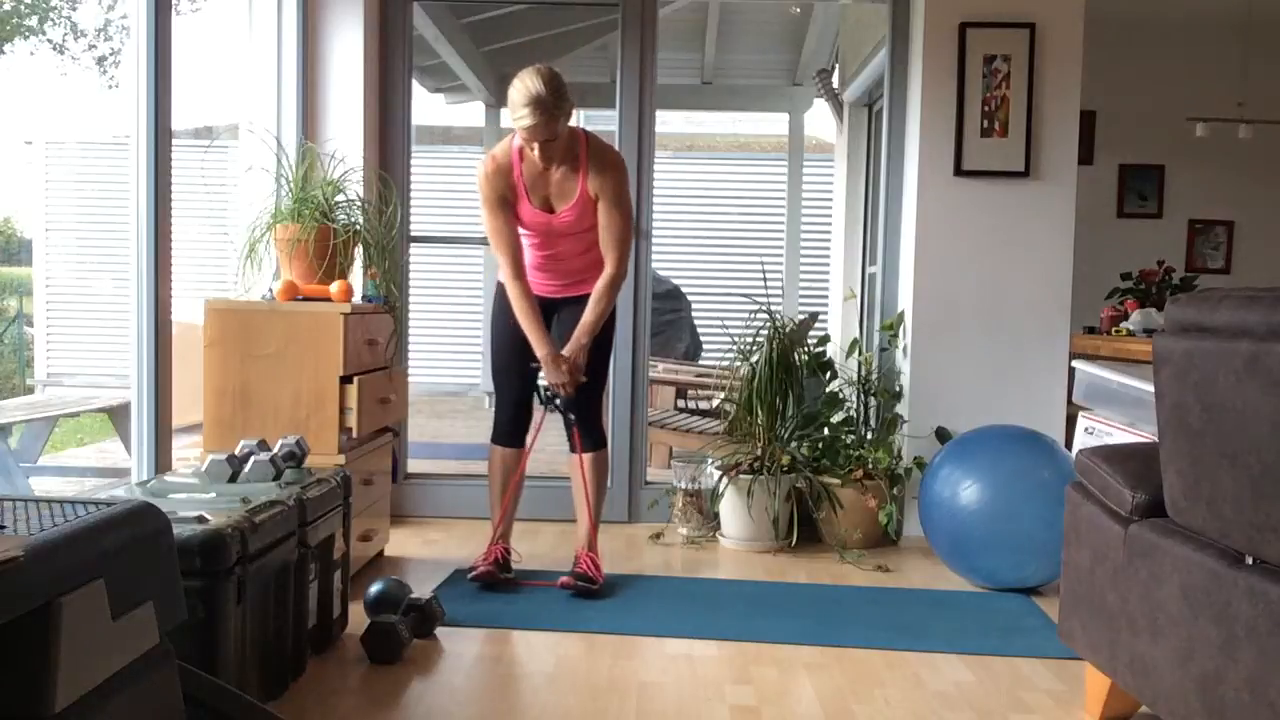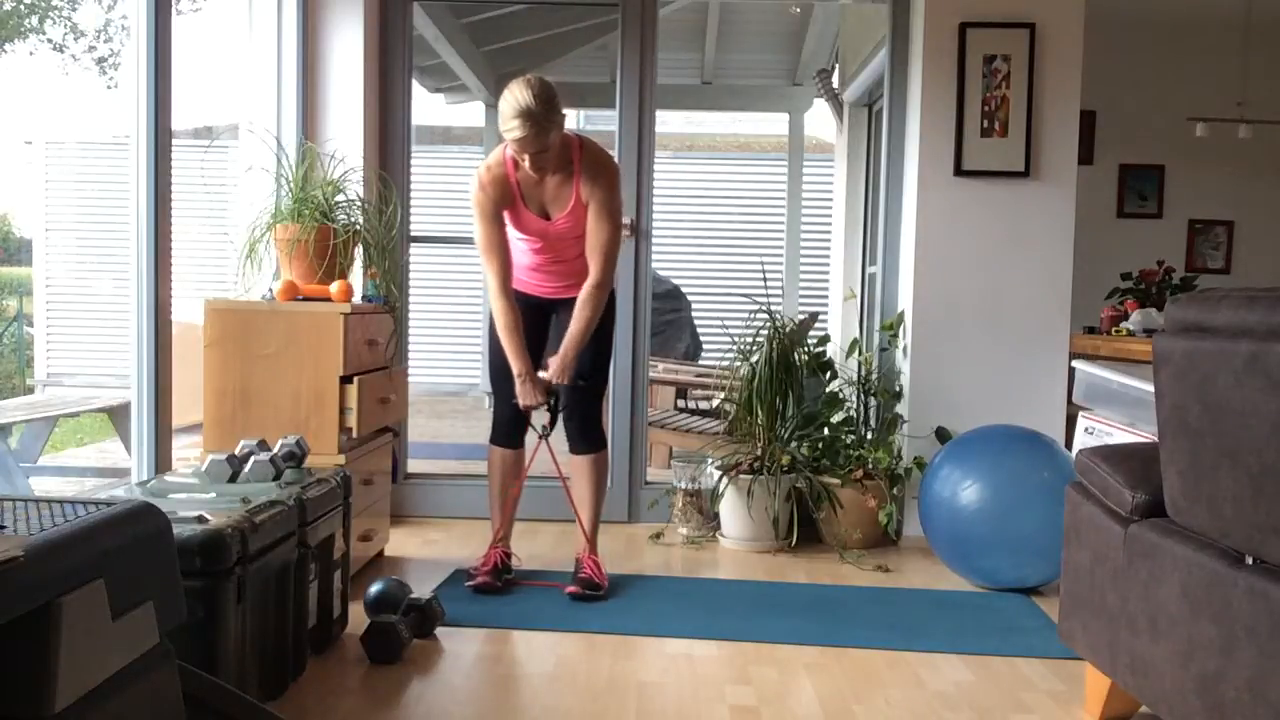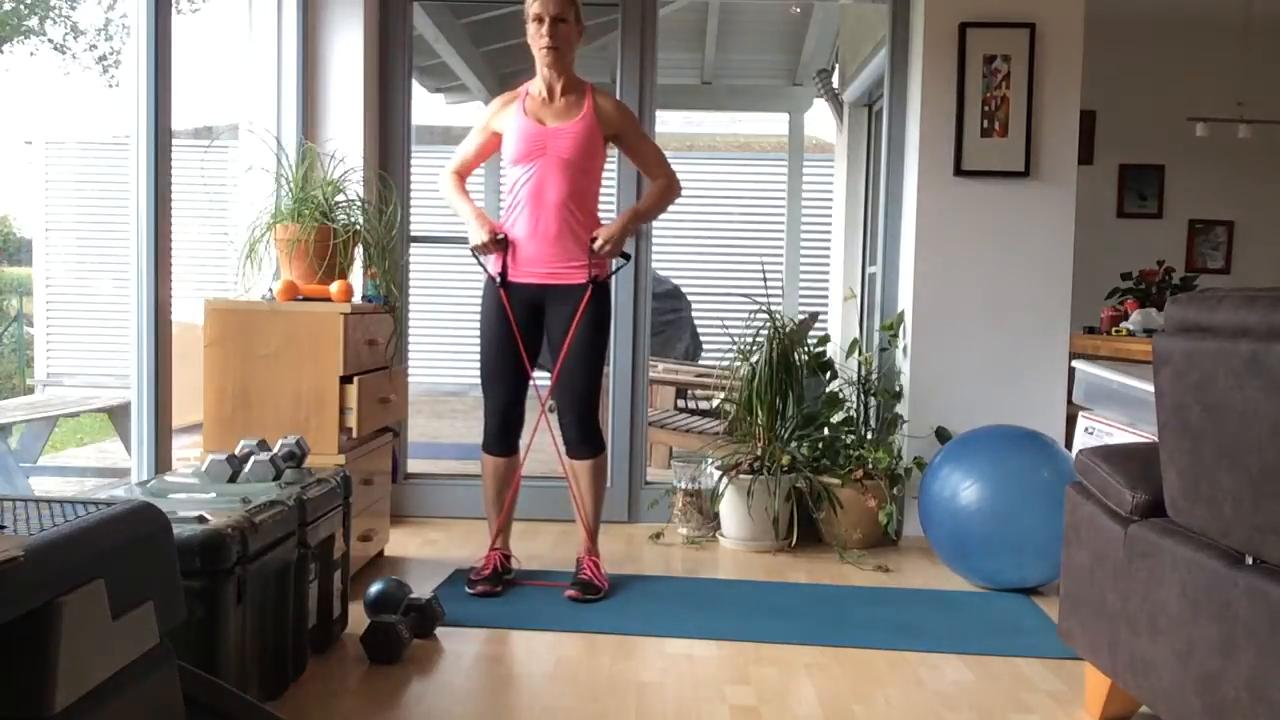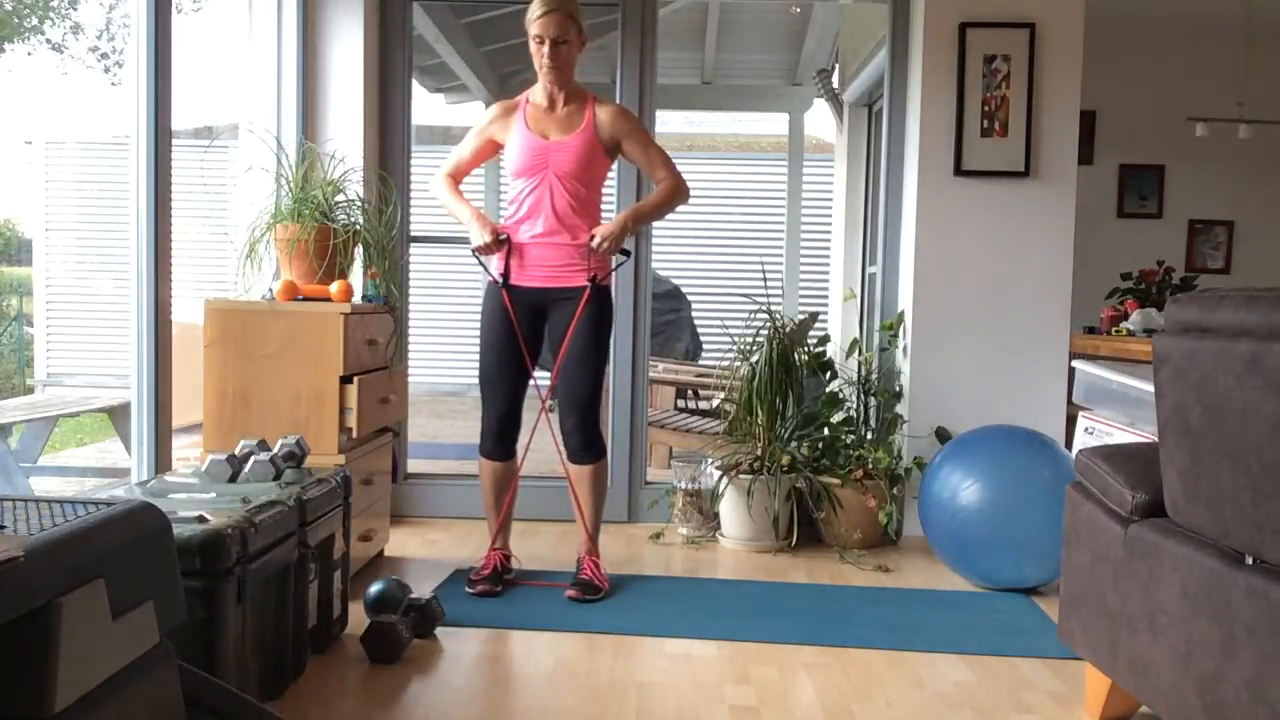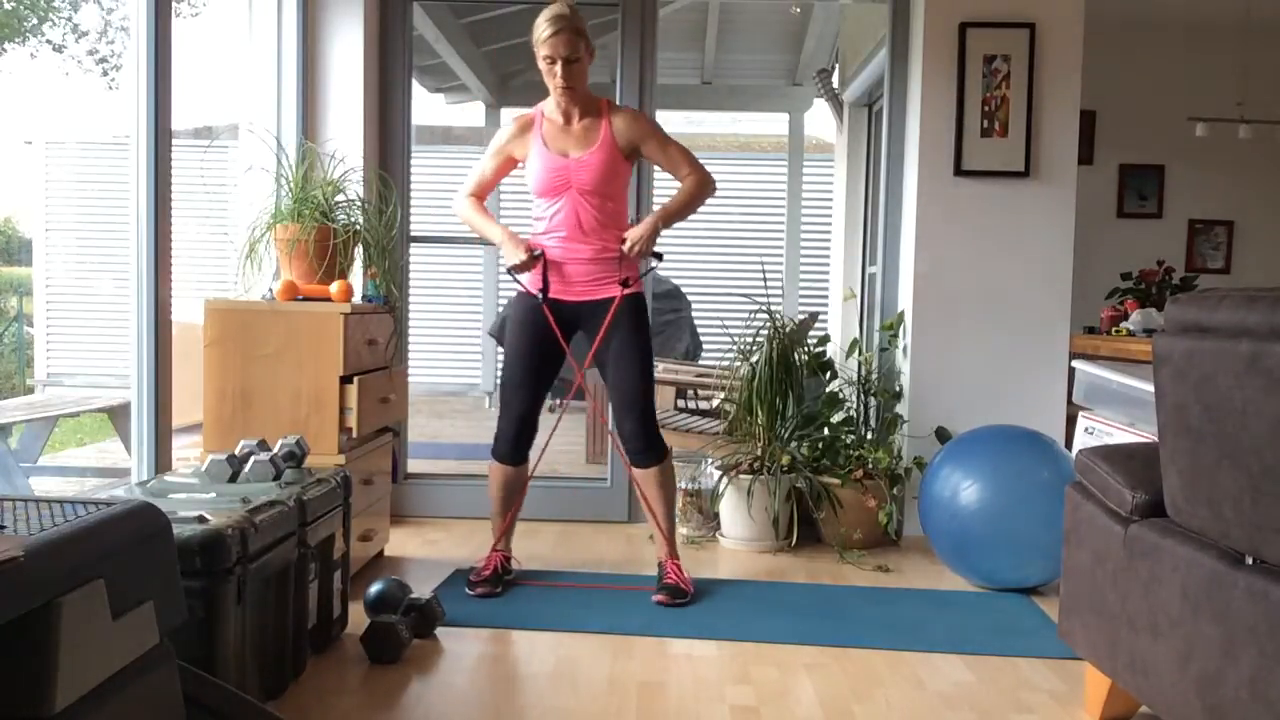
dt=1s
person 1, frame 1
left shoulder: (604, 165)
right shoulder: (496, 168)
left elbow: (616, 264)
right elbow: (511, 270)
left wrist: (579, 343)
right wrist: (547, 355)
left hip: (586, 295)
right hip: (521, 294)
left knee: (584, 415)
right knee: (510, 413)
left ankle: (587, 551)
right ankle: (498, 545)
person 1, frame 2
left shoulder: (596, 168)
right shoulder: (491, 177)
left elbow: (600, 276)
right elbow: (498, 284)
left wrist: (567, 358)
right wrist: (521, 371)
left hip: (583, 296)
right hip: (521, 294)
left knee: (582, 418)
right knee: (508, 415)
left ankle: (589, 555)
right ankle: (499, 549)
person 1, frame 3
left shoulder: (604, 110)
right shoulder: (504, 108)
left elbow: (667, 182)
right elbow: (452, 174)
left wrist: (625, 223)
right wrist: (474, 218)
left hip: (579, 282)
right hip: (511, 279)
left knee: (579, 418)
right knee: (500, 415)
left ankle: (590, 554)
right ankle: (498, 550)
person 1, frame 4
left shoulder: (608, 118)
right shoulder: (504, 116)
left elbow: (673, 185)
right elbow: (444, 179)
left wrist: (626, 220)
right wrist: (474, 219)
left hip: (580, 286)
right hip: (513, 283)
left knee: (579, 421)
right knee: (498, 418)
left ankle: (590, 556)
right ankle: (498, 550)
person 1, frame 5
left shoulder: (624, 125)
right shoulder: (522, 132)
left elbow: (699, 181)
right elbow: (466, 200)
left wrist: (655, 222)
right wrist: (505, 238)
left hip: (614, 296)
right hip: (542, 295)
left knee: (637, 427)
right knee: (514, 425)
left ankle: (669, 558)
right ankle: (498, 553)
